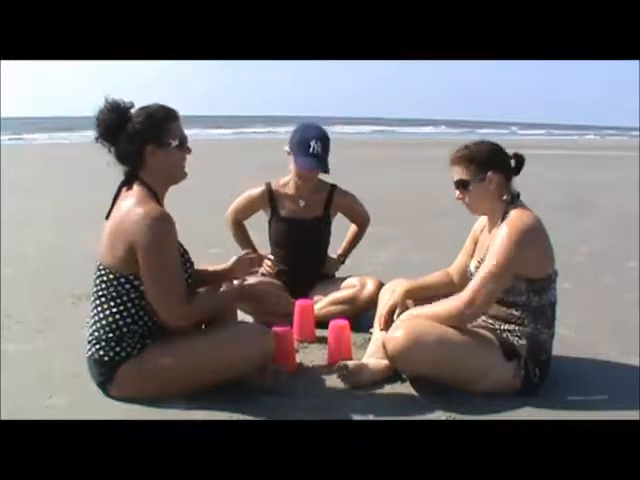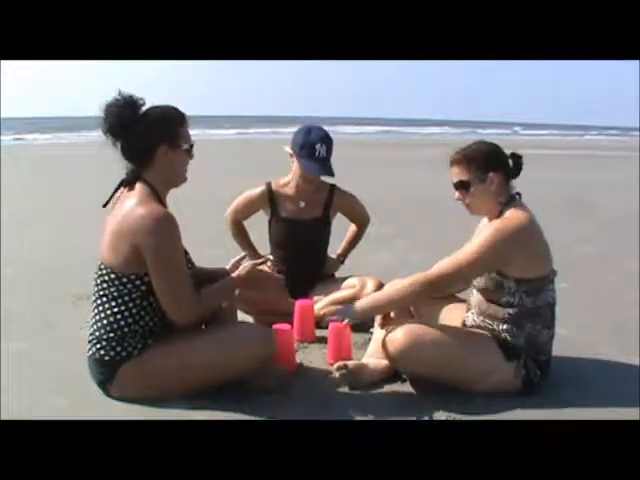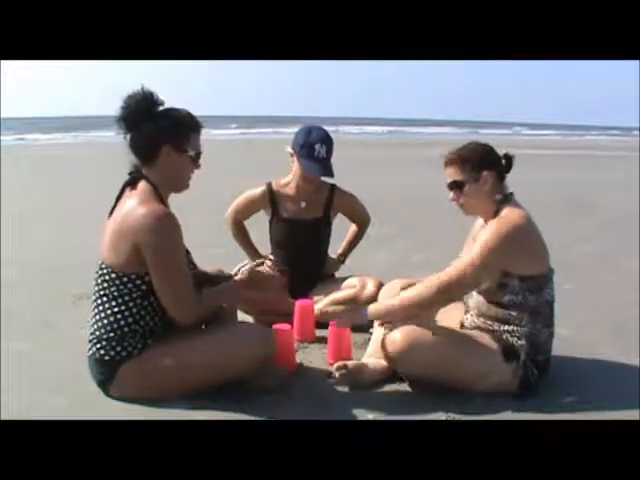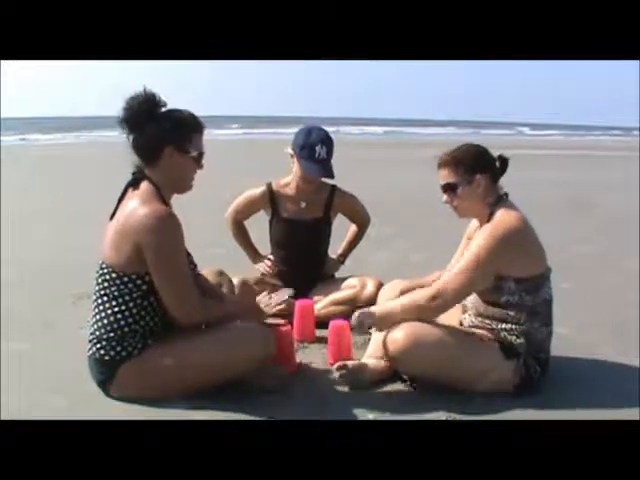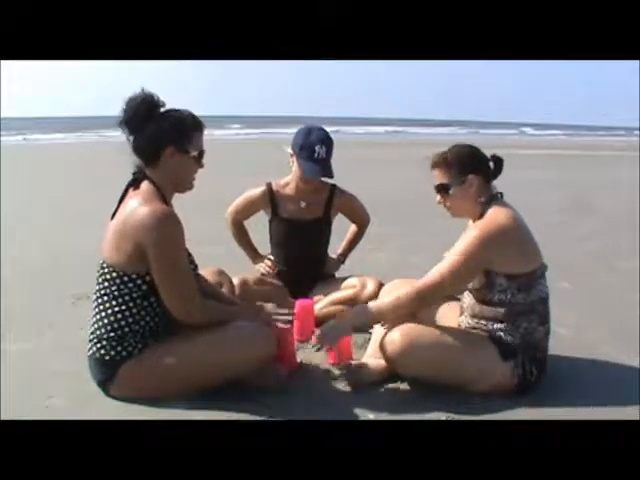
dt=0.2s
person 1, frame 1
left shoulder: (134, 199)
right shoulder: (151, 218)
right elbow: (175, 315)
left wrist: (226, 273)
right wrist: (234, 292)
left hip: (123, 347)
right hip: (125, 366)
left knee: (217, 281)
right knee: (259, 341)
person 1, frame 2
left shoulder: (132, 197)
right shoulder: (154, 219)
left elbow: (174, 280)
right elbow: (184, 312)
left wrist: (228, 276)
right wrist: (235, 282)
left hip: (122, 348)
right hip: (126, 366)
left knee: (218, 282)
right knee: (259, 342)
left ankle: (224, 358)
person 1, frame 3
left shoulder: (136, 198)
right shoulder: (155, 218)
left elbow: (180, 279)
right elbow: (186, 311)
left wrist: (230, 280)
right wrist: (238, 285)
left hip: (122, 348)
right hip: (127, 366)
left knee: (219, 285)
right knee: (259, 342)
left ankle: (222, 358)
person 1, frame 4
left shoulder: (139, 198)
right shoulder: (156, 218)
left elbow: (184, 282)
right elbow: (188, 312)
left wrist: (236, 305)
right wrist: (243, 309)
left hip: (124, 347)
right hip: (127, 366)
left knee: (218, 279)
right knee: (260, 342)
left ankle: (223, 361)
person 1, frame 5
left shoulder: (141, 199)
right shoulder: (157, 217)
left elbow: (186, 282)
right elbow: (188, 311)
left wrist: (240, 307)
right wrist: (247, 316)
left hip: (125, 347)
right hip: (127, 366)
left knee: (218, 278)
right knee: (261, 340)
left ankle: (222, 361)
person 2, frame 1
left shoulder: (516, 229)
right shoulder: (488, 221)
left elbow: (467, 307)
right elbow: (454, 277)
left wrist: (411, 314)
right wrist: (405, 290)
left hip: (517, 358)
right hip: (487, 328)
left knee: (402, 338)
right knee: (395, 289)
left ankle: (384, 363)
right ankle: (375, 363)
person 2, frame 2
left shoulder: (508, 229)
right shoulder: (495, 219)
left elbow: (433, 283)
right elbow: (448, 279)
left wrist: (356, 308)
right wrist: (397, 297)
left hip: (516, 359)
right hip: (485, 327)
left knee: (402, 340)
right knee: (398, 290)
left ankle: (382, 365)
right ankle: (375, 364)
person 2, frame 3
left shoulder: (506, 228)
right shoulder: (488, 220)
left elbow: (443, 288)
right elbow: (452, 279)
left wrist: (367, 312)
right wrist: (402, 289)
left hip: (515, 359)
left knee: (401, 341)
right knee: (395, 290)
left ankle: (381, 364)
right ankle: (374, 363)
person 2, frame 4
left shoulder: (501, 231)
right shoulder: (483, 221)
left elbow: (438, 298)
right elbow: (449, 280)
left wrist: (375, 315)
right wrist: (401, 290)
left hip: (515, 358)
left knee: (402, 340)
right knee: (396, 291)
left ankle: (383, 365)
right ankle: (375, 363)
person 2, frame 5
left shoulder: (491, 229)
right shoulder: (486, 218)
left elbow: (424, 295)
right elbow: (442, 281)
left wrist: (349, 321)
left hip: (512, 358)
right hip: (483, 328)
left knee: (399, 342)
right knee: (395, 290)
left ankle: (380, 363)
right ankle: (374, 363)
person 3, frame 1
left shoulder: (335, 197)
right shoulder: (267, 195)
left elbow: (363, 221)
right elbow: (233, 217)
left wrist: (340, 258)
left hip: (319, 285)
right hip: (278, 285)
left knee: (373, 289)
left ankle: (288, 318)
right ankle: (331, 312)
person 3, frame 2
left shoulder: (336, 198)
right shoulder: (267, 195)
left elbow: (362, 221)
right elbow: (232, 218)
left wrist: (339, 258)
right wrist: (255, 258)
left hip: (319, 285)
right hip: (278, 285)
left knee: (373, 288)
left ankle: (286, 318)
person 3, frame 3
left shoulder: (336, 198)
right shoulder: (268, 195)
left elbow: (363, 221)
right elbow: (233, 217)
left wrist: (340, 258)
right wrist: (256, 258)
left hip: (320, 286)
right hip: (279, 286)
left knee: (373, 289)
left ankle: (285, 317)
person 3, frame 4
left shoulder: (336, 198)
right shoulder: (268, 195)
left elbow: (363, 222)
right elbow: (233, 218)
left wrist: (340, 258)
right wrist: (256, 258)
left hip: (320, 286)
right hip: (279, 285)
left knee: (373, 289)
left ankle: (288, 317)
right ankle: (330, 311)
person 3, frame 5
left shoulder: (337, 198)
right shoulder: (268, 195)
left elbow: (363, 221)
right elbow: (233, 218)
left wrist: (340, 258)
right wrist: (256, 258)
left hip: (320, 285)
right hip: (279, 284)
left knee: (373, 289)
right knee: (237, 287)
right ankle: (329, 312)
